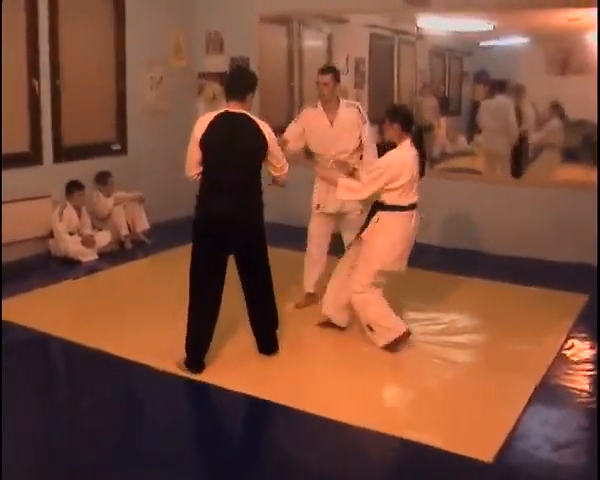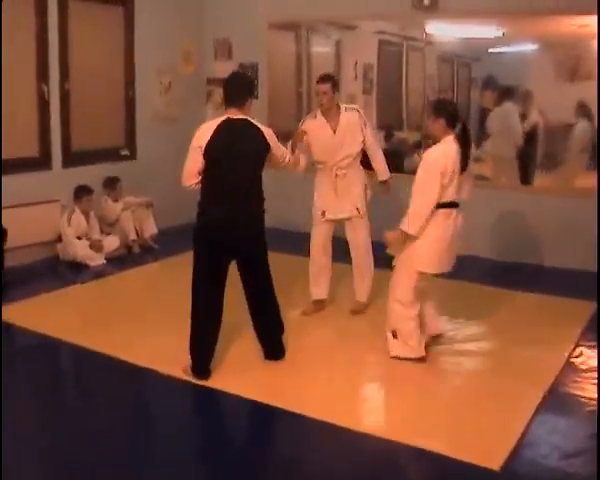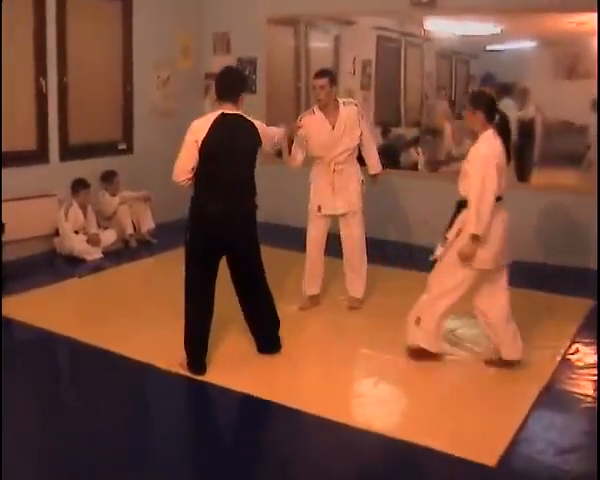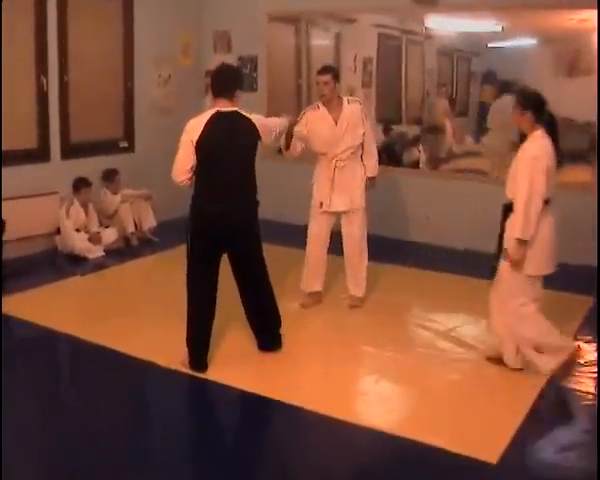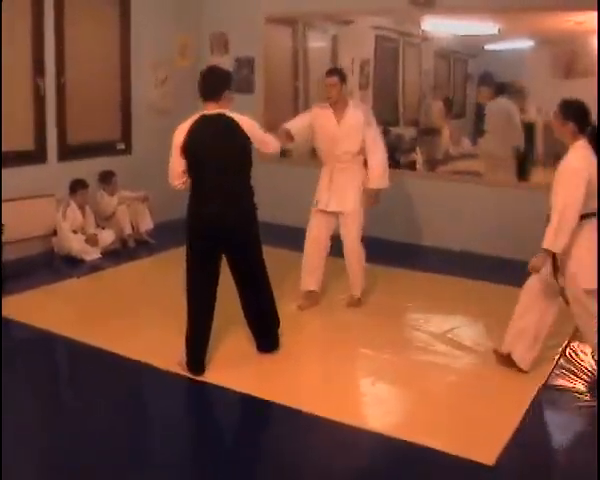
dt=0.2s
person 1, frame 1
left shoulder: (204, 124)
right shoulder: (261, 130)
left elbow: (192, 170)
right elbow: (281, 173)
left hip: (210, 212)
right hip: (246, 213)
left knee: (205, 284)
right knee: (257, 278)
left ankle: (195, 357)
right ankle: (268, 341)
person 1, frame 2
left shoulder: (207, 131)
right shoulder: (263, 134)
left elbow: (190, 180)
right elbow: (284, 159)
right wrist: (294, 144)
left hip: (212, 219)
right hip: (248, 220)
left knee: (207, 290)
right knee: (259, 284)
left ankle: (200, 363)
right ankle: (273, 347)
person 1, frame 3
left shoulder: (201, 126)
right shoulder: (254, 129)
left elbow: (181, 175)
right elbow: (275, 137)
right wrist: (286, 131)
left hip: (206, 215)
right hip: (242, 215)
left knee: (199, 286)
right knee: (251, 277)
left ankle: (196, 358)
right ankle: (268, 339)
person 1, frame 4
left shoulder: (196, 125)
right shoulder: (252, 124)
left elbow: (180, 175)
right elbow: (275, 127)
right wrist: (287, 121)
left hip: (207, 214)
right hip: (243, 213)
left knee: (201, 284)
right knee: (253, 276)
left ankle: (197, 356)
right ankle: (269, 337)
person 1, frame 5
left shoulder: (185, 130)
right shoulder: (243, 125)
left elbow: (177, 180)
right elbow: (272, 146)
right wrist: (276, 137)
left hip: (203, 217)
right hip: (240, 214)
left knee: (200, 287)
right knee: (253, 277)
left ankle: (195, 360)
right ankle: (268, 339)
person 2, frame 1
left shoulder: (396, 159)
right shoulder: (410, 153)
left elbow: (363, 186)
right elbow: (376, 175)
left wrist: (333, 178)
right wrist: (343, 175)
left hip: (391, 225)
right hip: (400, 221)
left knee: (360, 286)
right knee: (350, 266)
left ankle: (392, 332)
right ankle: (336, 316)
person 2, frame 2
left shoulder: (436, 154)
right shoulder: (458, 149)
left elbow: (424, 200)
left wrist: (402, 232)
left hip: (433, 224)
right hip: (449, 219)
left knee: (404, 290)
right knee: (413, 284)
left ankle: (408, 347)
right ankle: (429, 328)
person 2, frame 3
left shoulder: (483, 149)
right shoulder: (495, 142)
left elbow: (481, 198)
left wrist: (471, 238)
left hip: (478, 226)
right hip: (491, 222)
left knee: (441, 285)
right knee: (489, 293)
left ankle: (426, 343)
right ankle: (509, 350)
person 2, frame 4
left shoulder: (533, 149)
right shoulder: (542, 143)
left elbow: (528, 201)
left wrist: (519, 242)
left hip: (528, 229)
right hip: (534, 224)
left knee: (514, 300)
right knee: (513, 294)
left ankle: (555, 352)
right ankle: (509, 353)
person 2, frame 5
left shoulder: (577, 160)
right shoulder: (583, 153)
left elbow: (566, 213)
left wrist: (546, 251)
left hip: (576, 244)
right hip: (577, 238)
left knee: (587, 311)
right knee: (536, 295)
right ankle: (518, 353)
person 3, frame 1
left shoulder: (355, 111)
right shoulder: (308, 114)
left elbow: (368, 147)
right elbow: (289, 141)
right hip: (324, 179)
left knee: (355, 238)
right knee: (316, 237)
right ankle: (311, 290)
person 3, frame 2
left shoulder: (355, 115)
right shoulder: (309, 123)
left elbow: (372, 147)
right elbow: (298, 162)
left wrist: (383, 177)
left hip: (352, 181)
right hip: (325, 184)
left knee: (361, 243)
right knee: (319, 243)
left ankle: (362, 296)
right ankle: (319, 297)
person 3, frame 3
left shoulder: (352, 110)
right shoulder: (307, 119)
left elbow: (366, 141)
right elbow: (295, 160)
left wrist: (374, 169)
right wrist: (292, 140)
left hip: (349, 178)
right hip: (322, 180)
left knee: (354, 239)
right knee: (314, 239)
left ankle: (355, 292)
right ankle: (312, 292)
person 3, frame 4
left shoulder: (356, 108)
right shoulder: (310, 114)
left elbow: (368, 142)
right elbow: (294, 148)
left wrist: (371, 172)
right wrist: (289, 133)
left hip: (352, 176)
right hip: (325, 177)
left knee: (355, 237)
right knee: (316, 236)
left ankle: (356, 291)
right ankle: (313, 290)
person 3, frame 5
left shoulder: (361, 114)
right shoulder: (318, 113)
left elbow: (376, 150)
right elbow: (298, 125)
left wrist: (375, 185)
right wrist: (287, 131)
left hip: (353, 179)
right hip: (328, 179)
left knee: (352, 239)
right knee: (315, 236)
left ankle: (356, 291)
right ankle: (311, 291)
